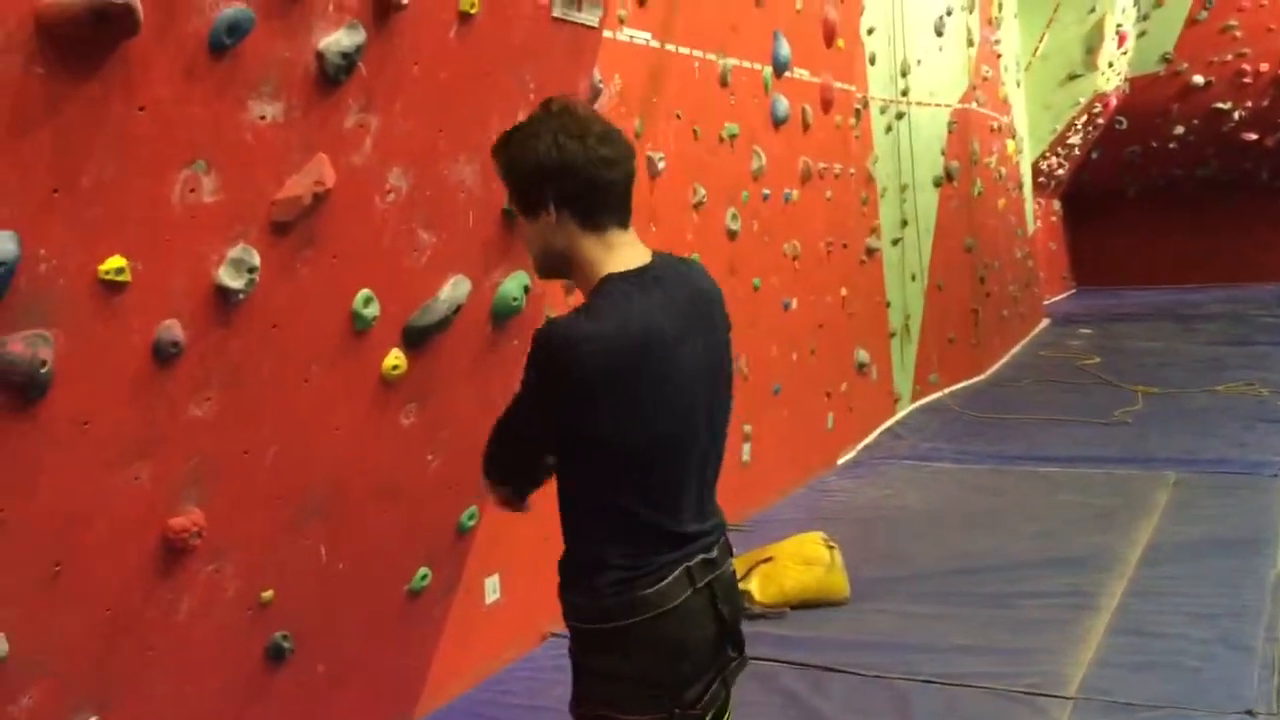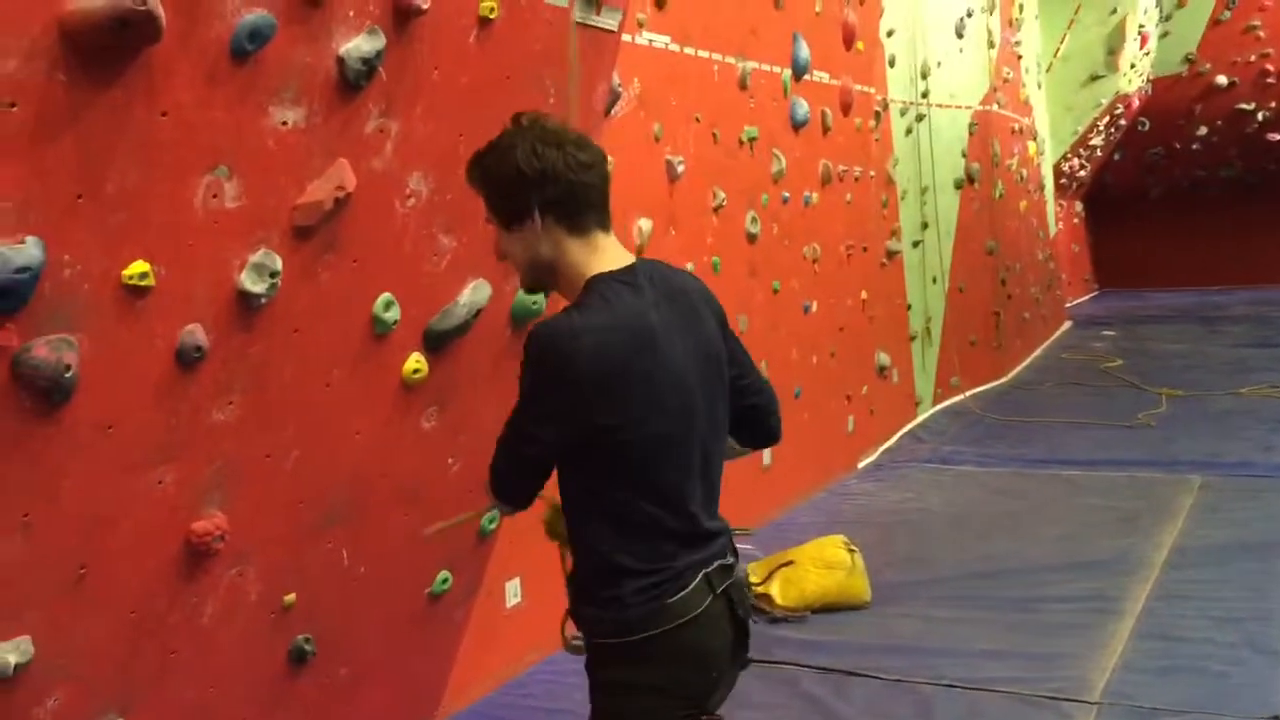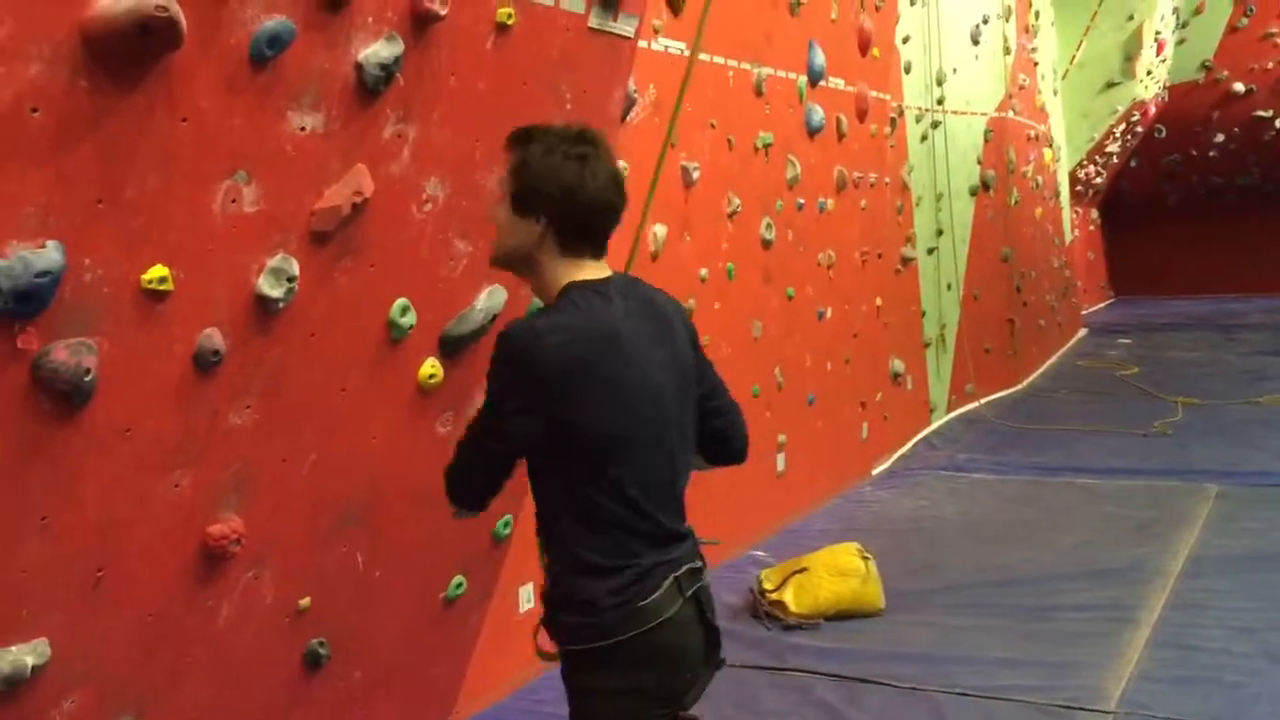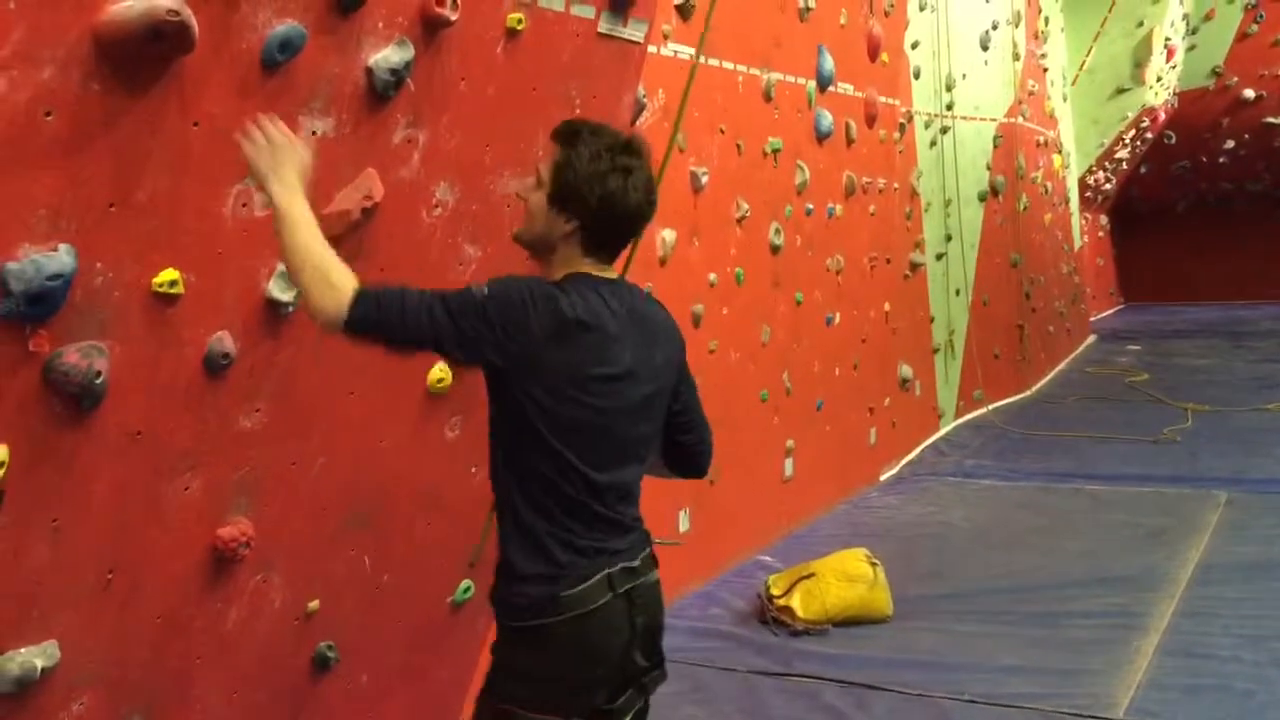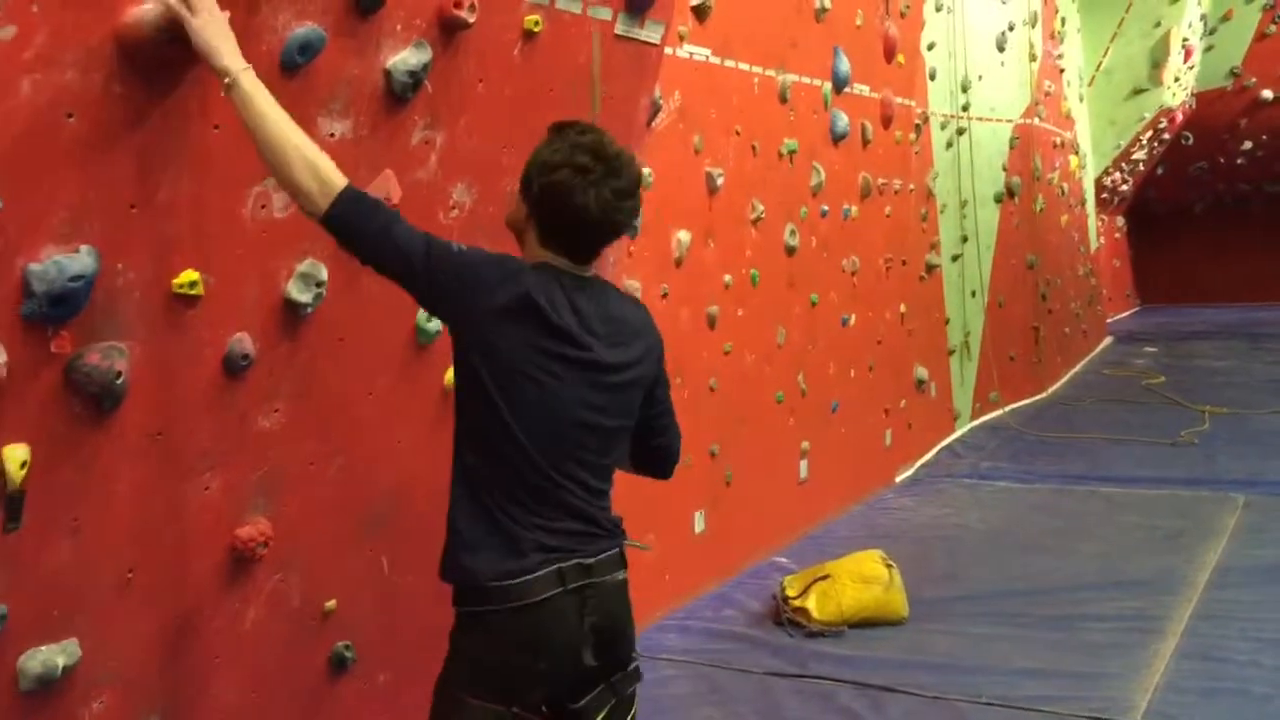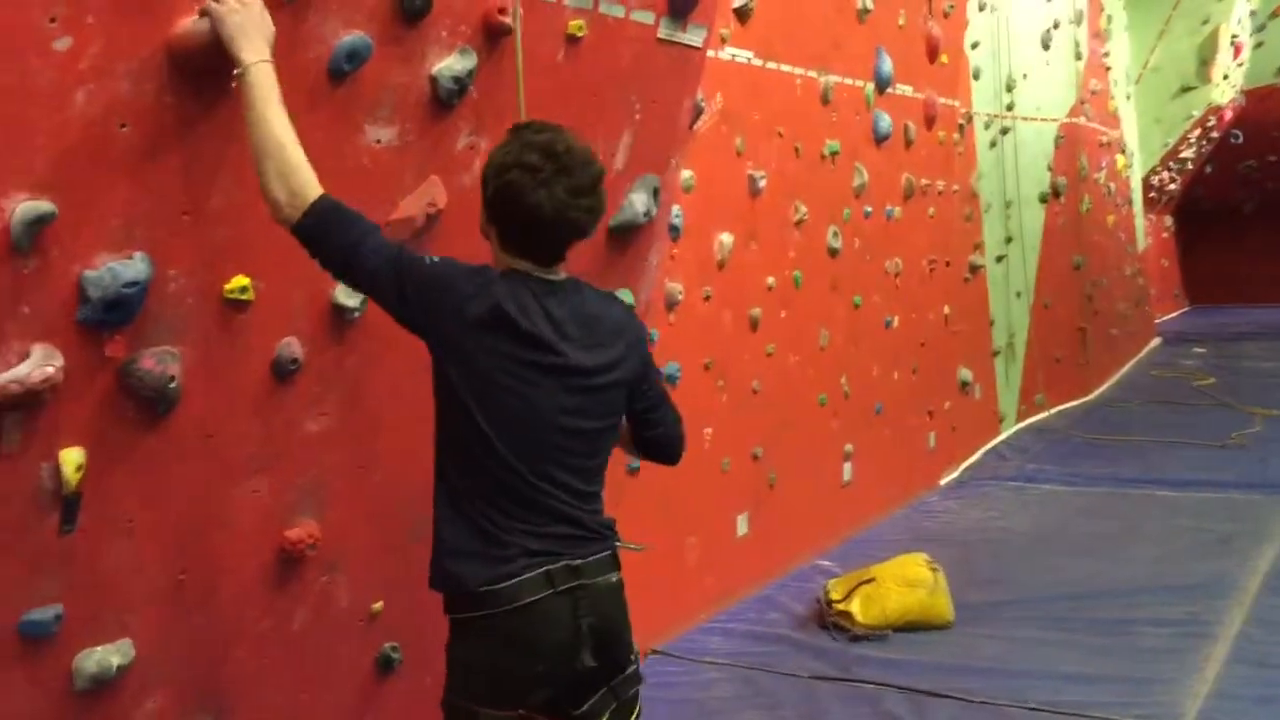
dt=0.3s
person 1, frame 1
left shoulder: (575, 344)
right shoulder: (696, 288)
left elbow: (504, 477)
right wrist: (546, 452)
left hip: (635, 624)
right hip: (708, 592)
person 1, frame 2
left shoulder: (569, 343)
right shoulder: (687, 294)
left elbow: (511, 490)
right elbow: (762, 424)
left wrist: (539, 413)
left hip: (651, 633)
right hip: (712, 599)
person 1, frame 3
left shoulder: (539, 344)
right shoulder: (662, 311)
left elbow: (466, 492)
right elbow: (728, 443)
left hip: (623, 636)
right hip: (681, 603)
person 1, frame 4
left shoulder: (523, 313)
right shoulder: (658, 326)
left elbow: (341, 307)
right elbow: (694, 457)
left wrist: (283, 186)
left hip: (558, 622)
right hip: (633, 601)
person 1, frame 5
left shoulder: (488, 293)
right shoulder: (636, 328)
left elbow: (322, 193)
right elbow: (660, 458)
left wrist: (230, 63)
left hip: (512, 612)
right hip: (604, 599)
person 1, frame 6
left shoulder: (460, 304)
right shoulder: (615, 325)
left elbow: (295, 198)
right elbow: (666, 441)
left hip: (506, 617)
right hip: (598, 598)
